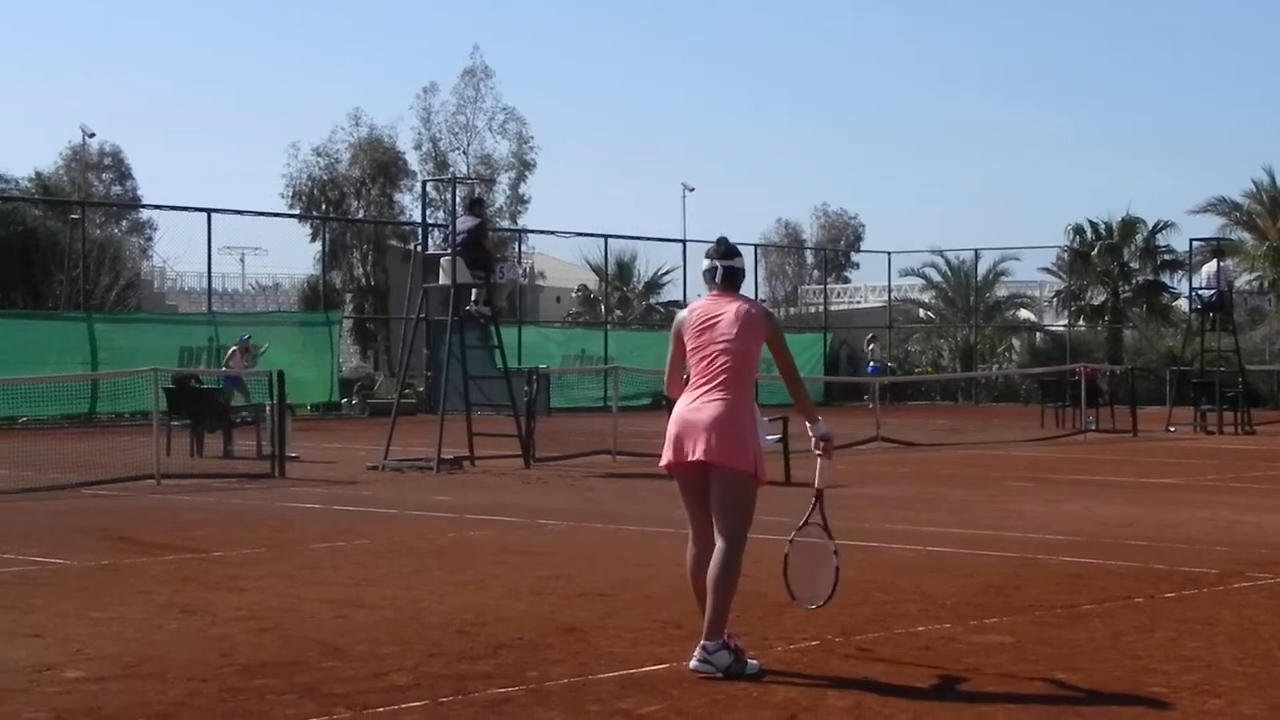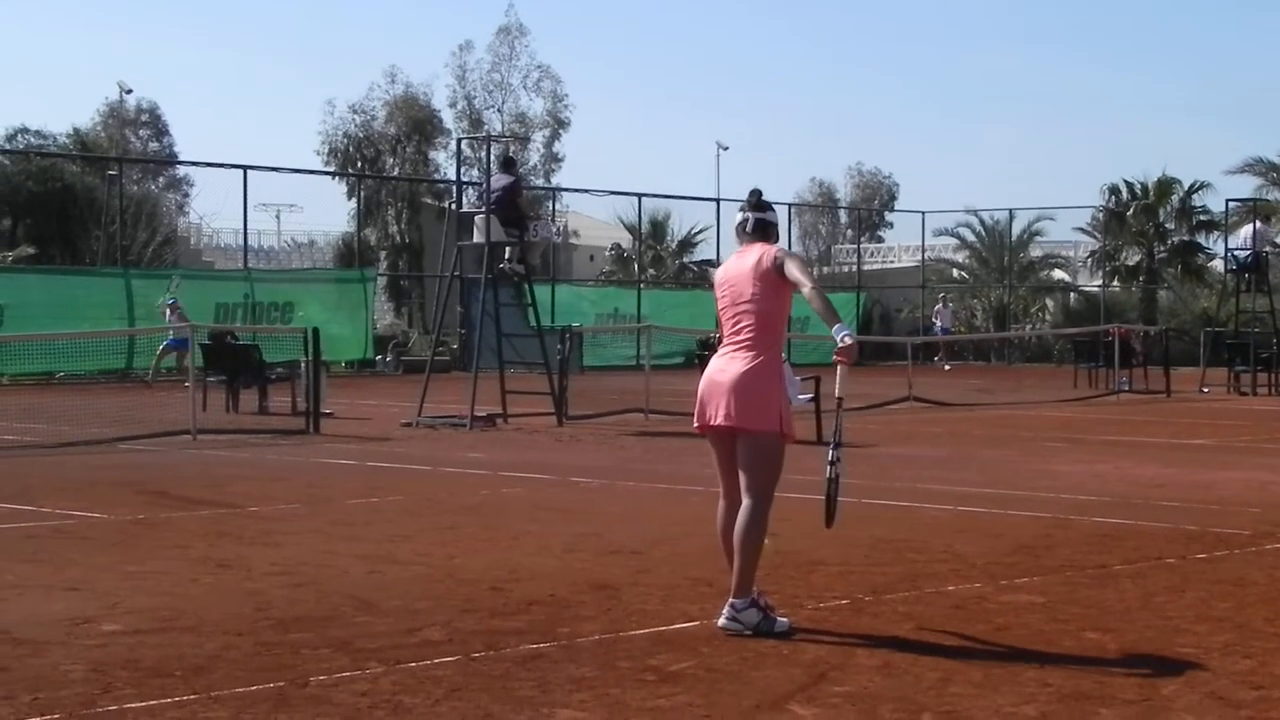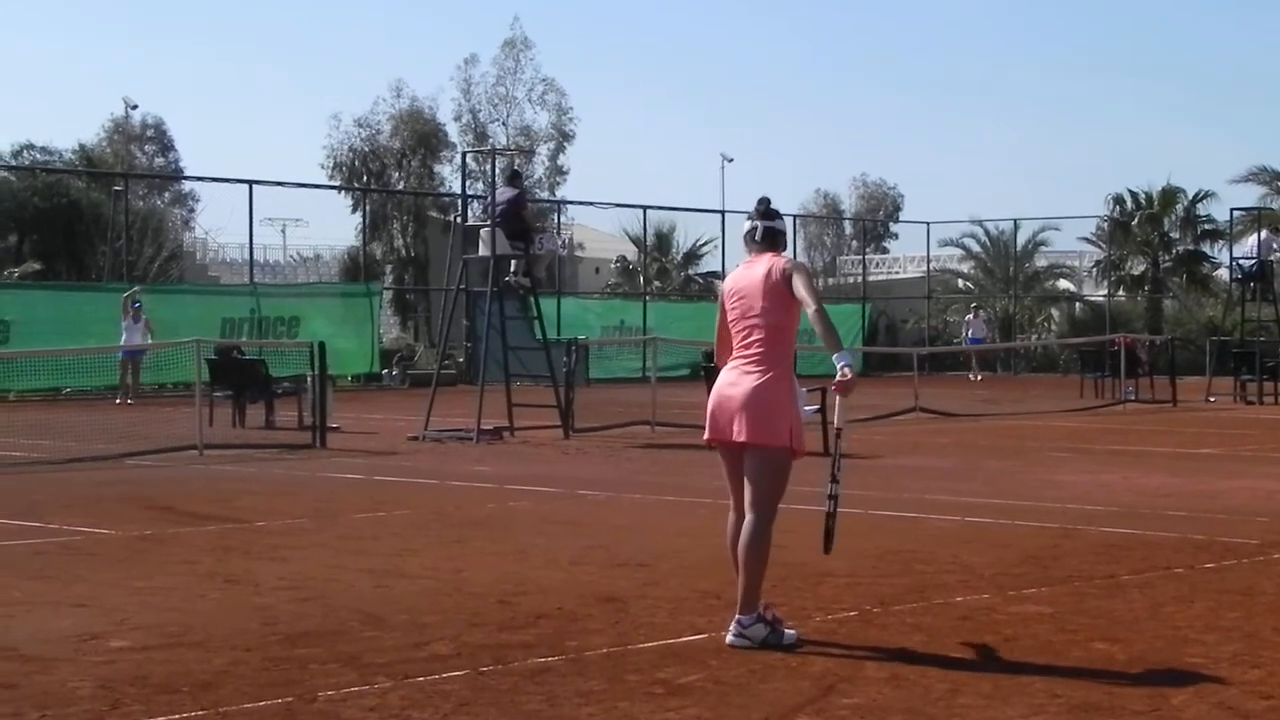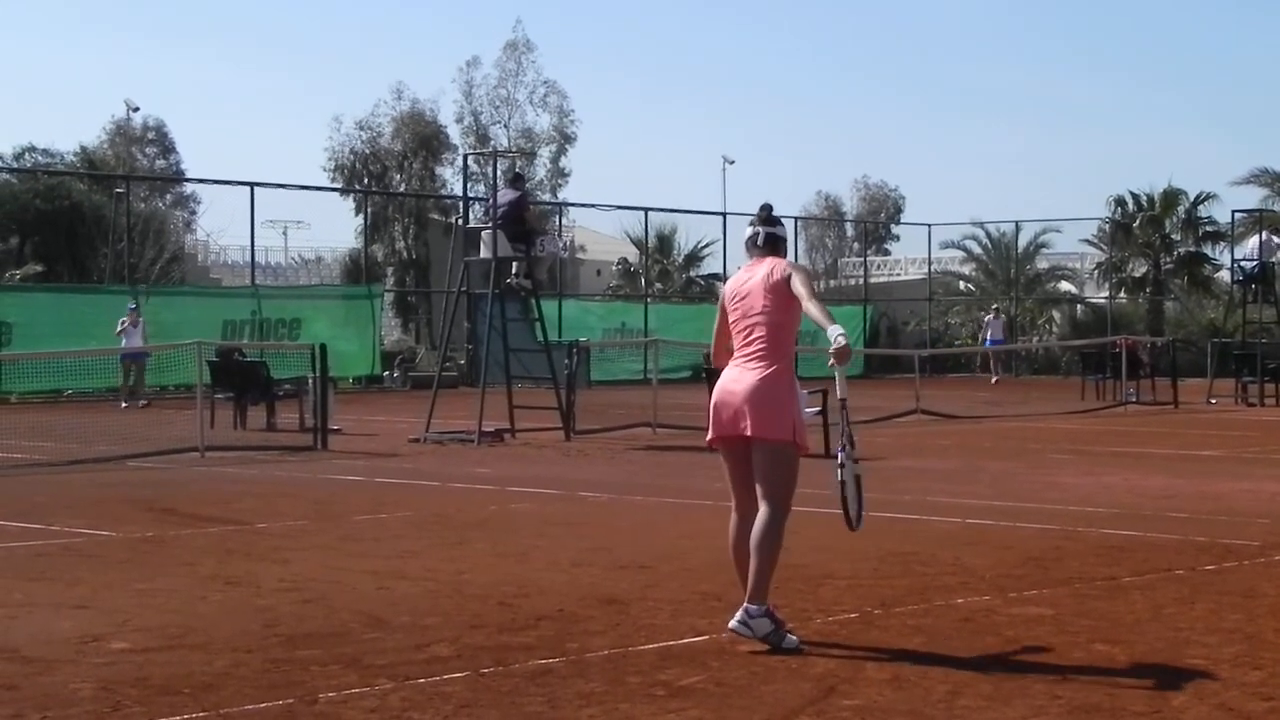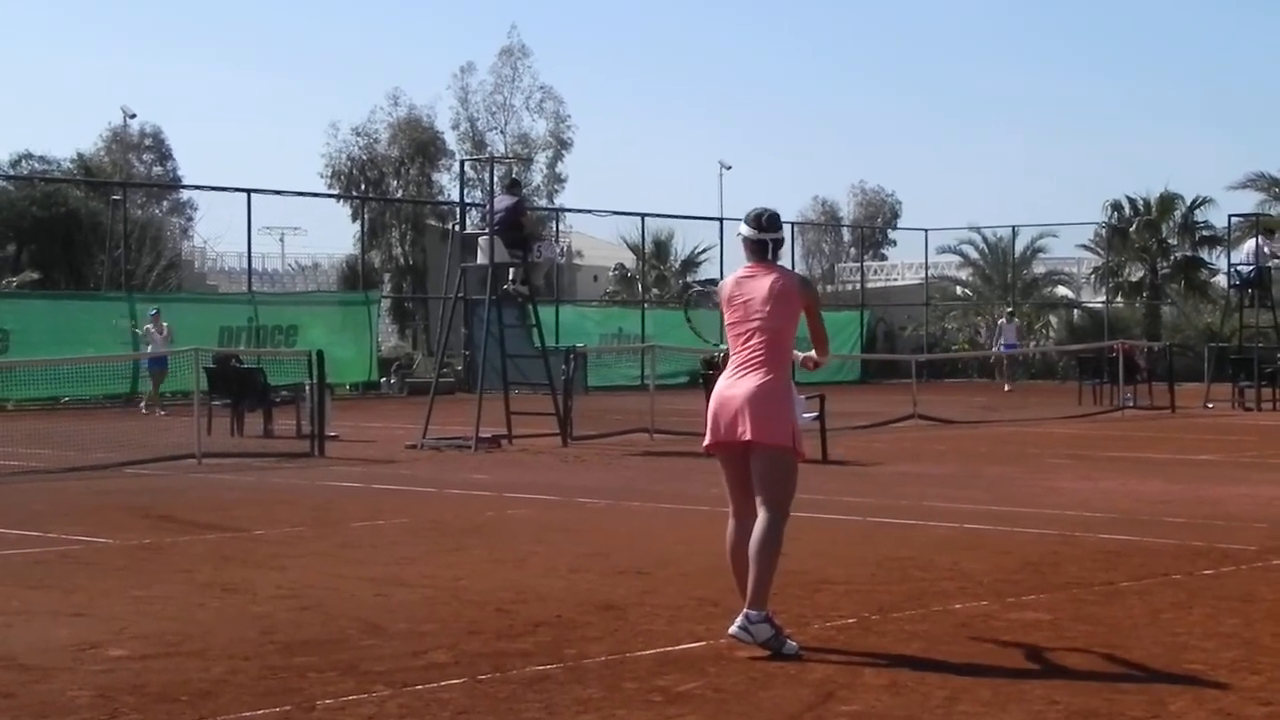
dt=1s
person 1, frame 1
left shoulder: (685, 317)
right shoulder: (759, 315)
right elbow: (792, 379)
right wrist: (817, 426)
left hip: (684, 423)
right hip: (728, 426)
left knee: (702, 537)
right knee: (730, 539)
left ankle: (714, 638)
right ankle: (711, 647)
person 1, frame 2
left shoulder: (723, 271)
right shoulder: (778, 257)
right elbow: (809, 286)
right wrist: (840, 331)
left hip: (716, 378)
right hip: (755, 382)
left knee: (732, 494)
right knee: (756, 497)
left ankle: (743, 595)
right ankle: (739, 605)
person 1, frame 3
left shoulder: (730, 281)
right shoulder: (789, 269)
right elbow: (814, 309)
right wrist: (843, 361)
left hip: (726, 394)
right hip: (767, 396)
left knee: (741, 509)
right knee: (761, 512)
left ankle: (751, 608)
right ankle: (746, 622)
person 1, frame 4
left shoulder: (731, 285)
right shoulder: (789, 271)
right elbow: (809, 300)
right wrist: (836, 334)
left hip: (727, 392)
right hip: (768, 392)
left knee: (744, 506)
right knee: (773, 506)
left ankle: (753, 606)
right ankle: (754, 610)
person 1, frame 5
left shoulder: (727, 287)
right shoulder: (798, 285)
right elbow: (822, 344)
right wrist: (814, 358)
left hip: (725, 396)
right hip: (767, 398)
left knee: (741, 511)
right knee: (772, 512)
left ankle: (752, 612)
right ankle: (753, 616)
